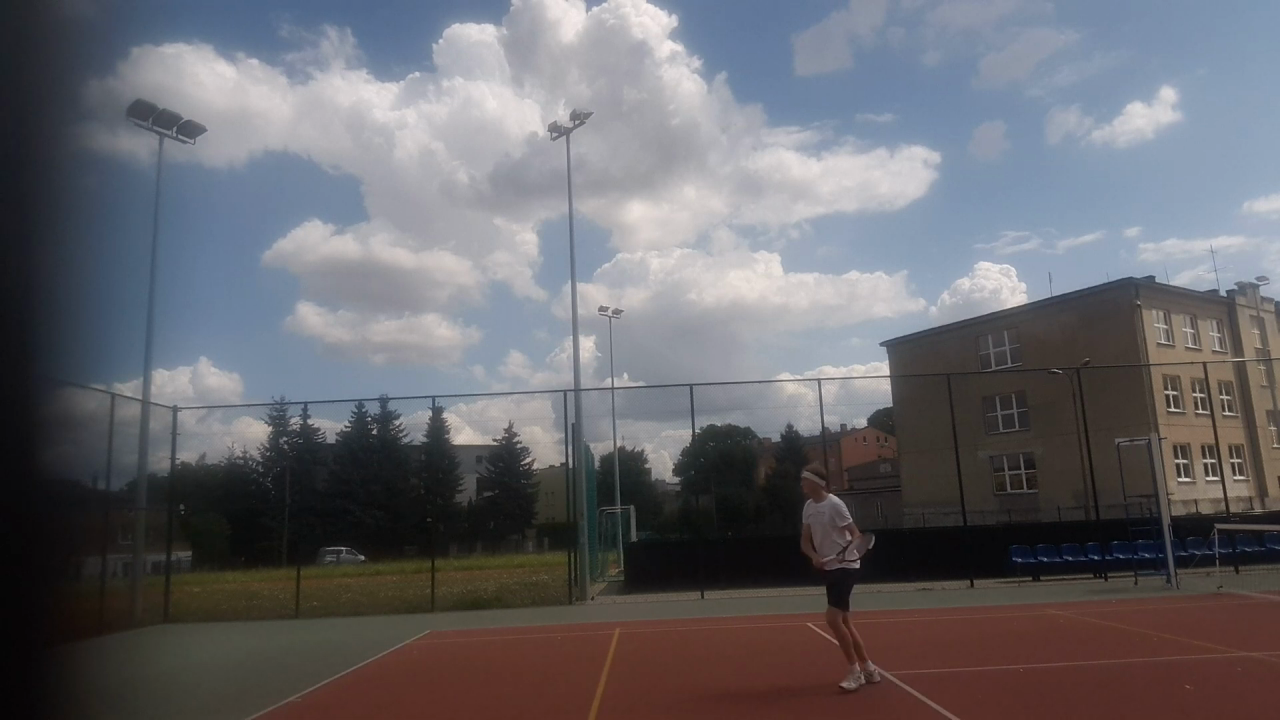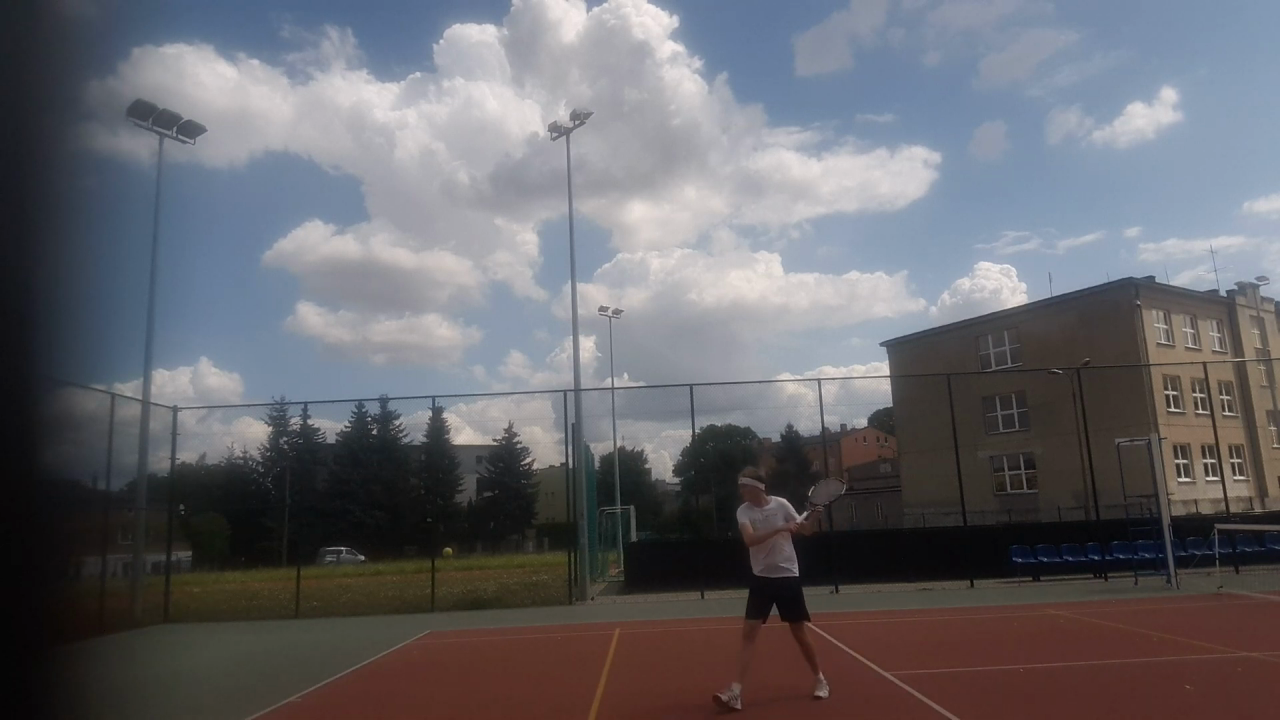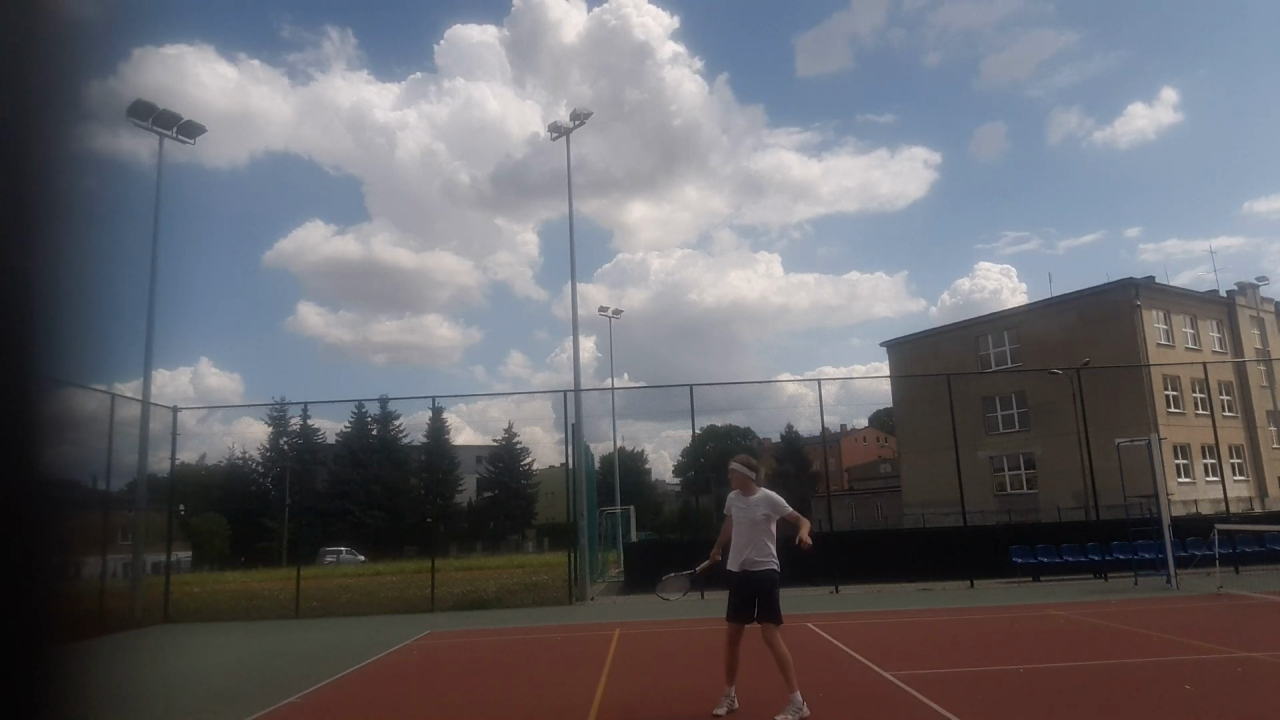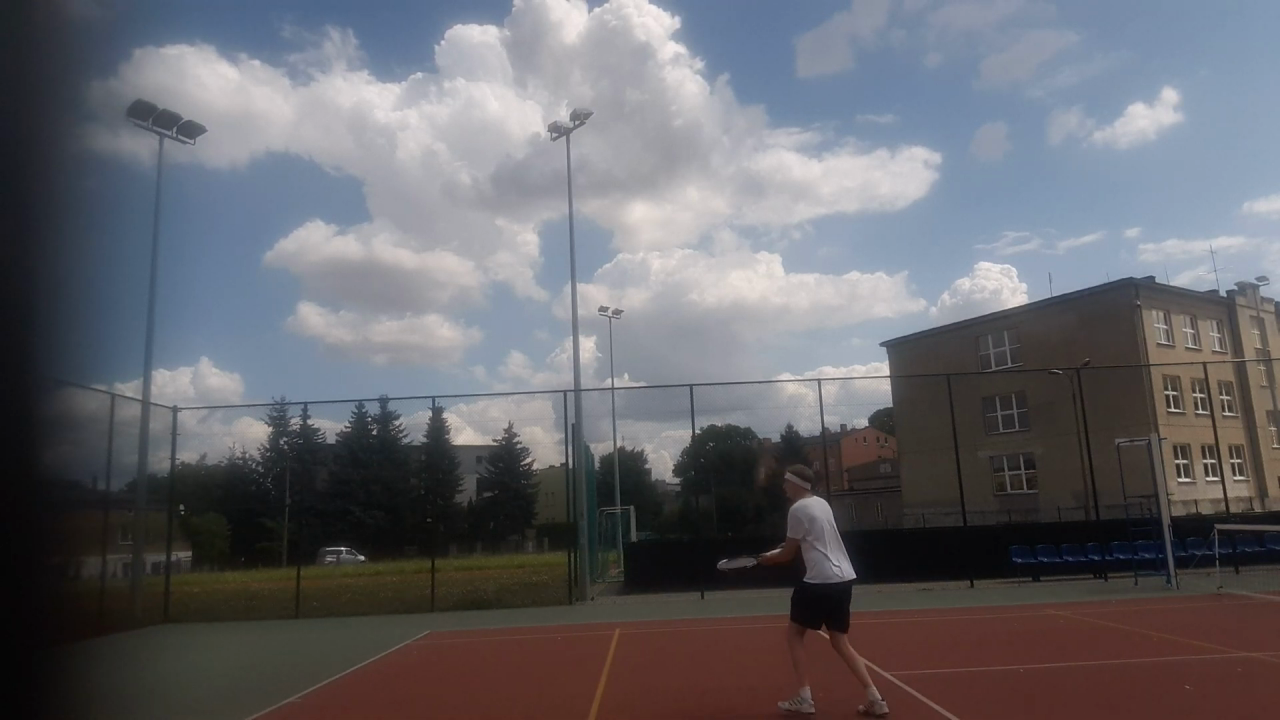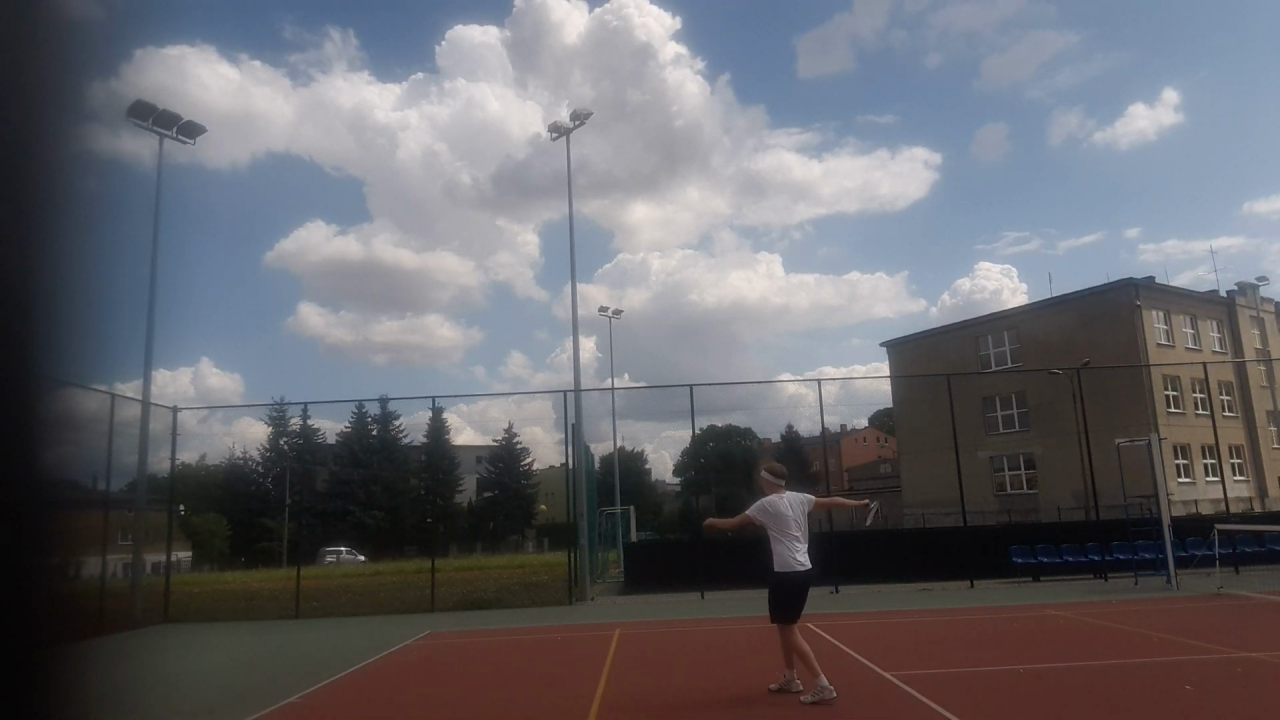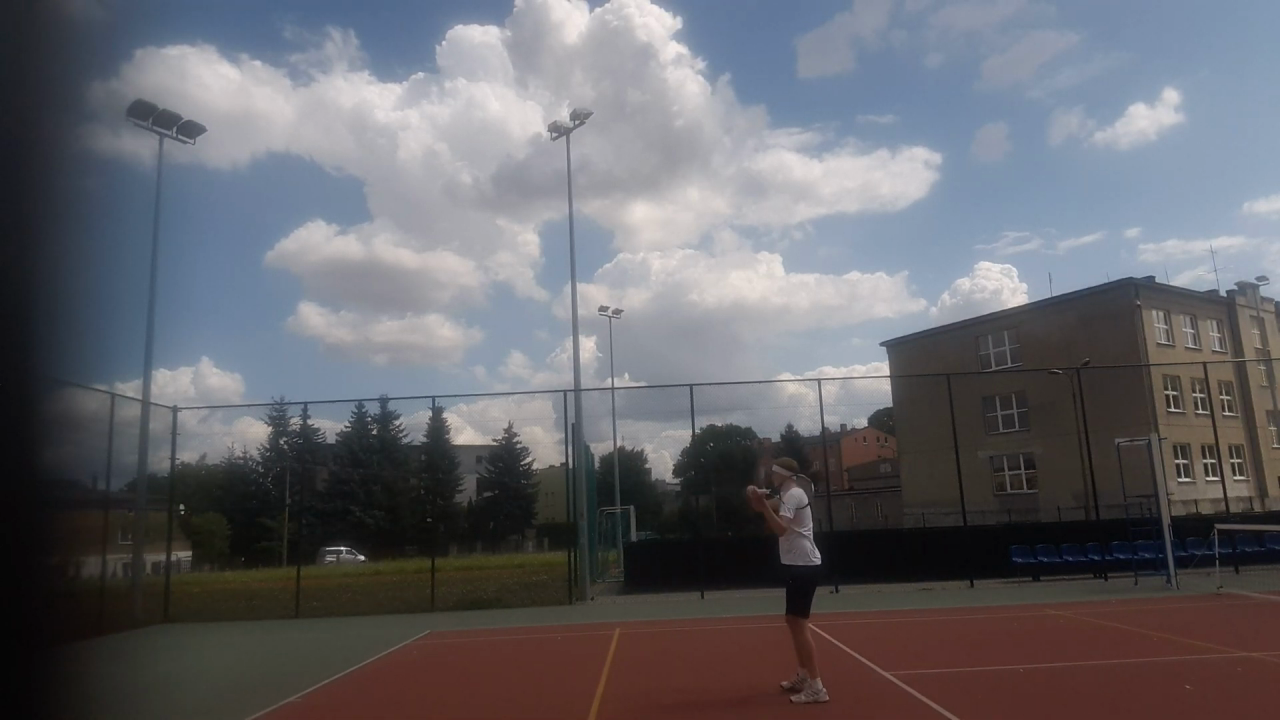
dt=0.7s
person 1, frame 1
left shoulder: (835, 504)
right shoulder: (808, 507)
left elbow: (855, 535)
right elbow: (805, 540)
right wrist: (814, 557)
left hip: (846, 568)
right hip: (829, 569)
left knee: (833, 619)
right knee: (843, 621)
left ankle: (855, 669)
right ankle: (868, 669)
person 1, frame 2
left shoulder: (781, 505)
right shoulder: (743, 511)
left elbow: (806, 530)
right elbow: (749, 538)
left wrist: (813, 518)
right wrist: (779, 529)
left hip: (787, 576)
right hip: (760, 578)
left knee: (799, 633)
right knee: (749, 632)
left ankle: (819, 680)
right ankle: (734, 692)
person 1, frame 3
left shoulder: (769, 499)
right shoulder: (733, 498)
left elbow: (802, 520)
left wrist: (803, 534)
right wrist: (717, 549)
left hip: (765, 573)
right hip: (739, 574)
left knee: (772, 637)
right knee: (732, 636)
right ankle: (729, 696)
person 1, frame 4
left shoulder: (798, 510)
right shoulder: (821, 504)
left elbow: (789, 553)
left wrist: (768, 559)
left hip: (819, 583)
right hip: (843, 580)
left knee: (794, 634)
right knee: (841, 643)
left ankle: (804, 697)
right ankle: (875, 699)
person 1, frame 5
left shoulder: (766, 504)
right shoulder: (799, 498)
left elbow: (733, 524)
right elbow: (831, 501)
left wrist: (712, 522)
right wrist: (857, 503)
left hip: (786, 573)
right hip: (803, 570)
left knee: (789, 631)
right knee: (785, 627)
left ankle: (823, 685)
right ankle: (790, 679)
person 1, frame 6
left shoulder: (795, 496)
right shoulder: (786, 495)
left elbow: (782, 531)
right elbow: (767, 513)
left wrist: (763, 505)
right wrist: (757, 497)
left hip: (803, 566)
right hip: (798, 566)
left knee: (798, 624)
right knee: (795, 622)
left ankle: (815, 687)
right ankle: (804, 676)
